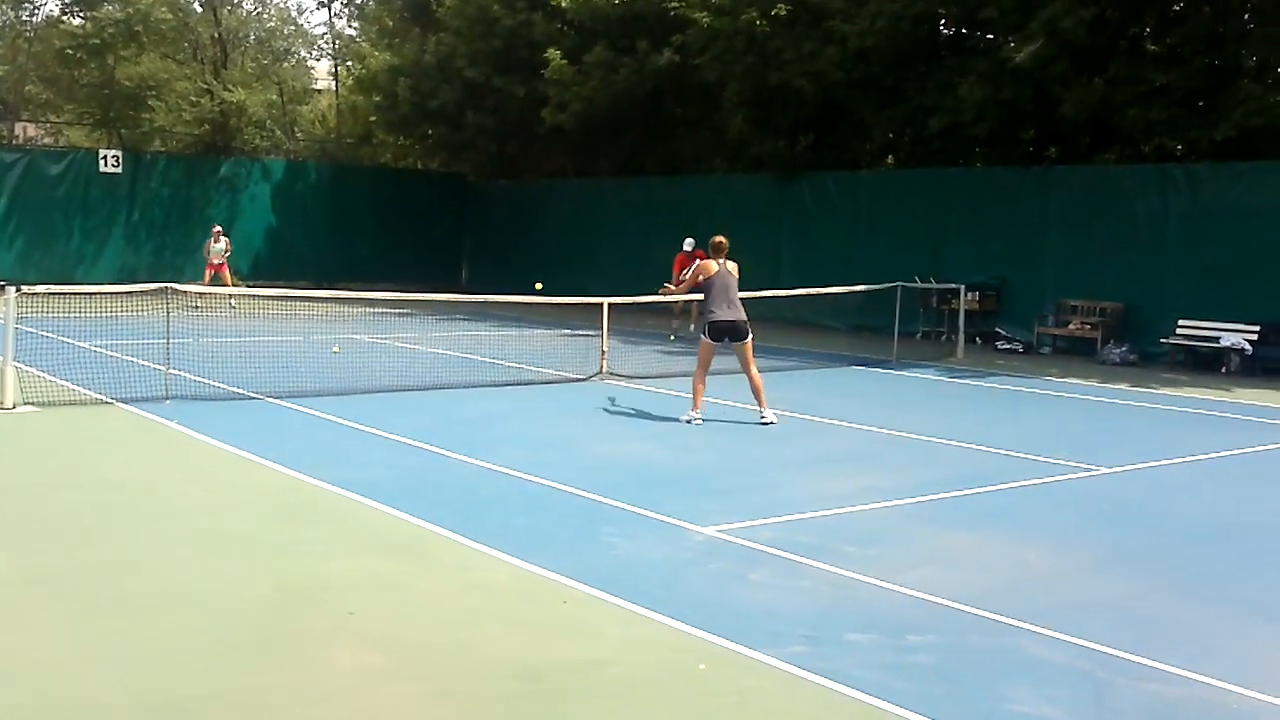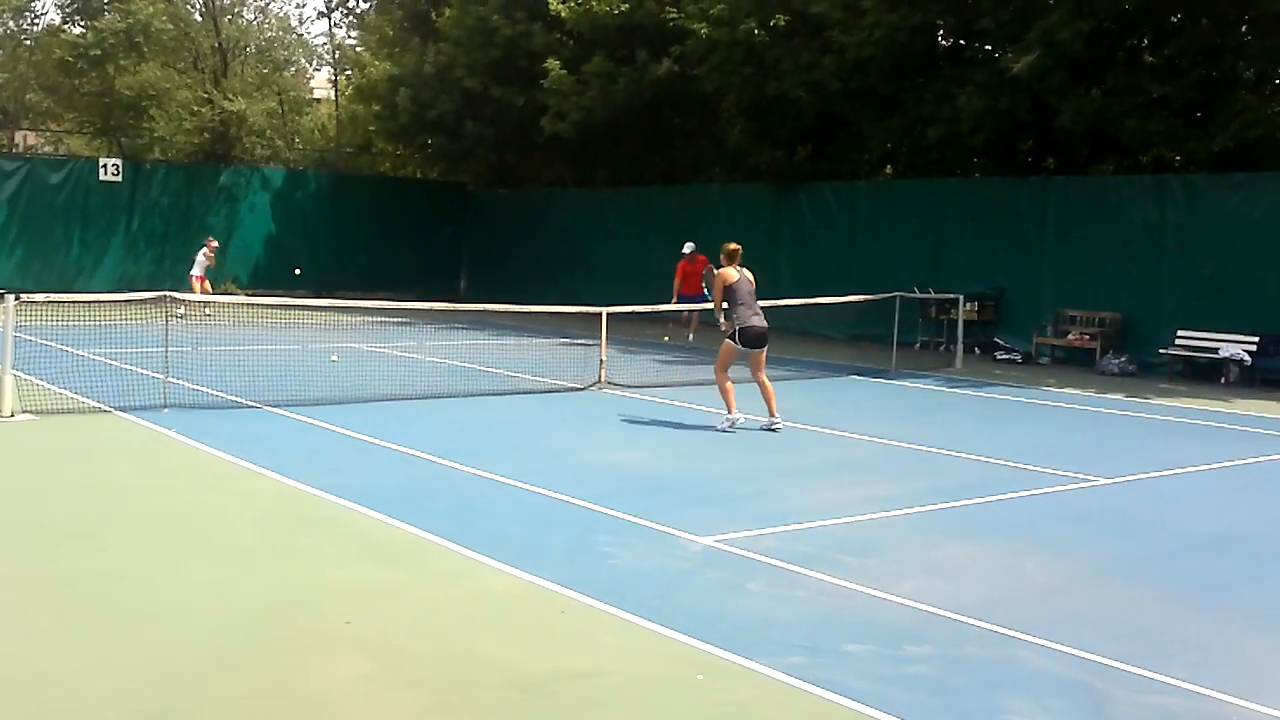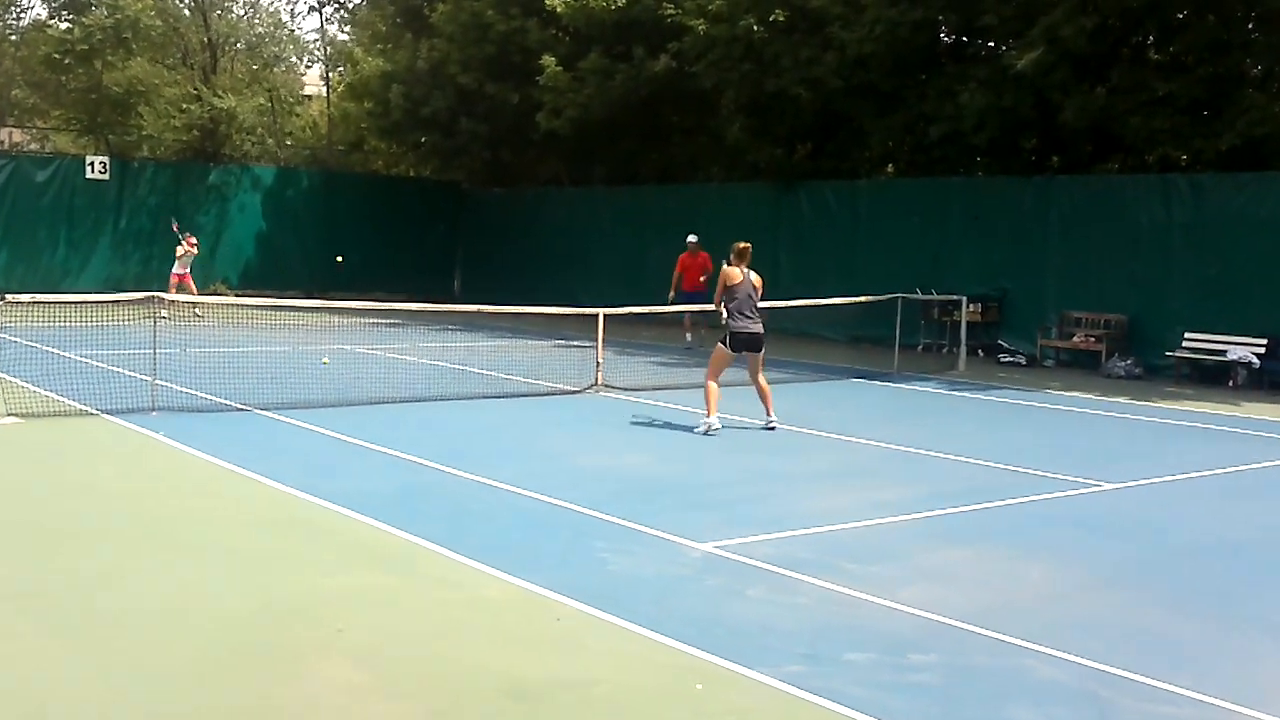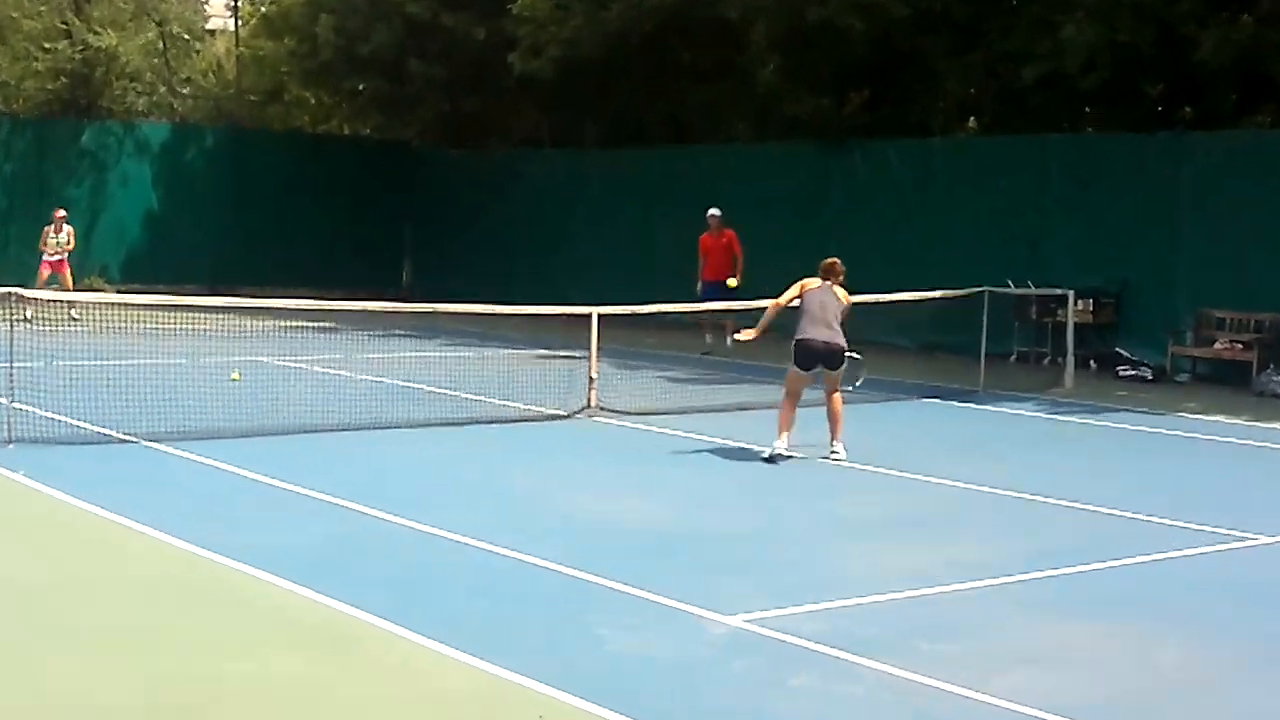
dt=0.5s
person 1, frame 1
left shoulder: (703, 264)
right shoulder: (733, 266)
left elbow: (684, 288)
left wrist: (672, 290)
right wrist: (695, 280)
left hip: (715, 323)
right hip: (739, 322)
left knee: (701, 369)
right knee: (750, 369)
left ankle: (695, 412)
right ankle: (764, 411)
person 1, frame 2
left shoulder: (722, 273)
right shoulder: (749, 274)
left elbow: (718, 305)
left wrist: (721, 320)
right wrist: (731, 323)
left hip: (744, 329)
right hip: (761, 327)
left knee: (720, 370)
right knee: (759, 375)
left ankle: (732, 414)
right ankle: (774, 417)
person 1, frame 3
left shoulder: (728, 271)
right shoulder: (757, 278)
left elbow: (717, 302)
left wrist: (724, 310)
left hip: (736, 334)
right hip: (757, 334)
left knee: (711, 377)
right knee: (757, 376)
left ankle: (711, 418)
right ankle: (770, 416)
person 1, frame 4
left shoulder: (807, 283)
right shoulder: (844, 295)
left elbow: (778, 303)
left wrist: (757, 330)
left hip: (806, 343)
right hip: (835, 346)
left knee: (791, 397)
right knee: (833, 392)
